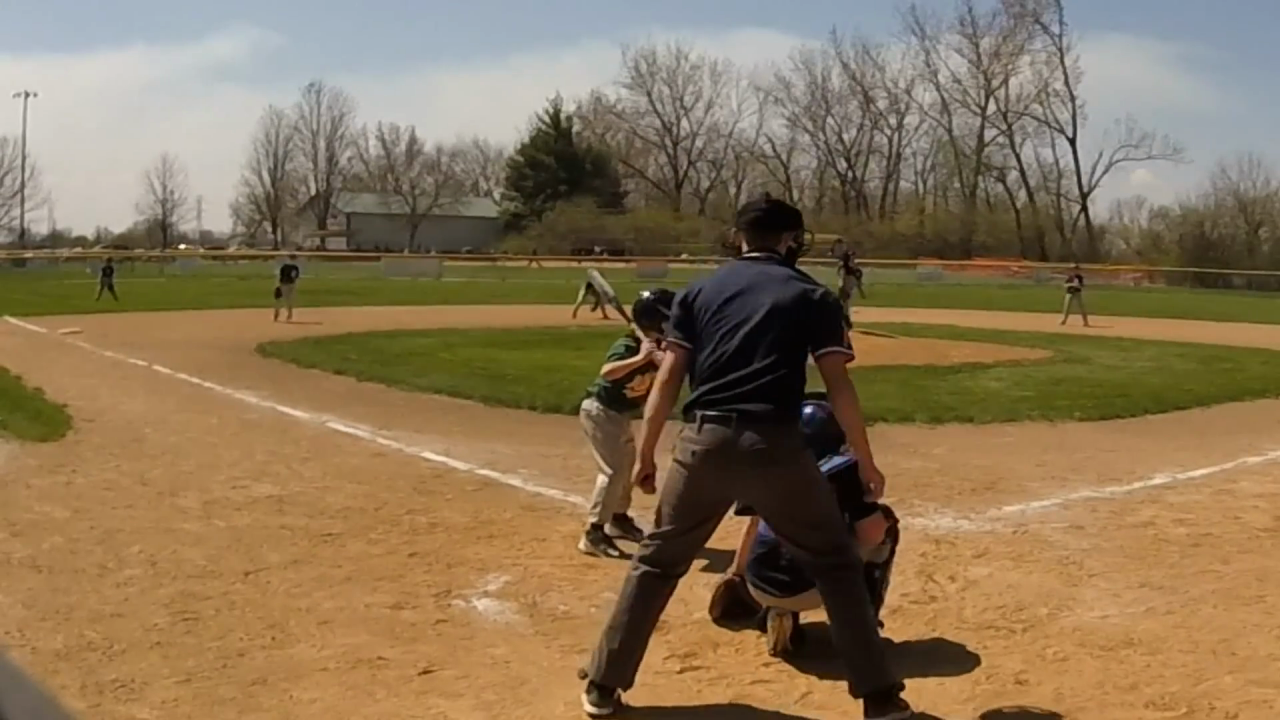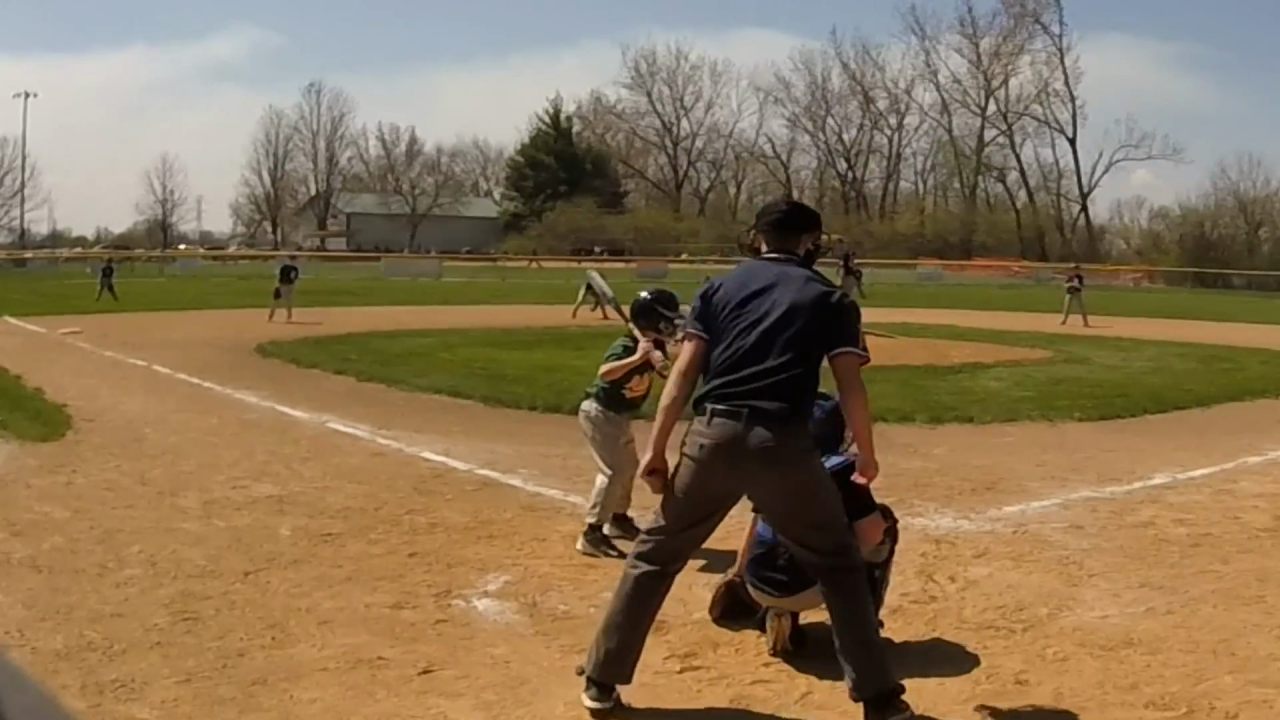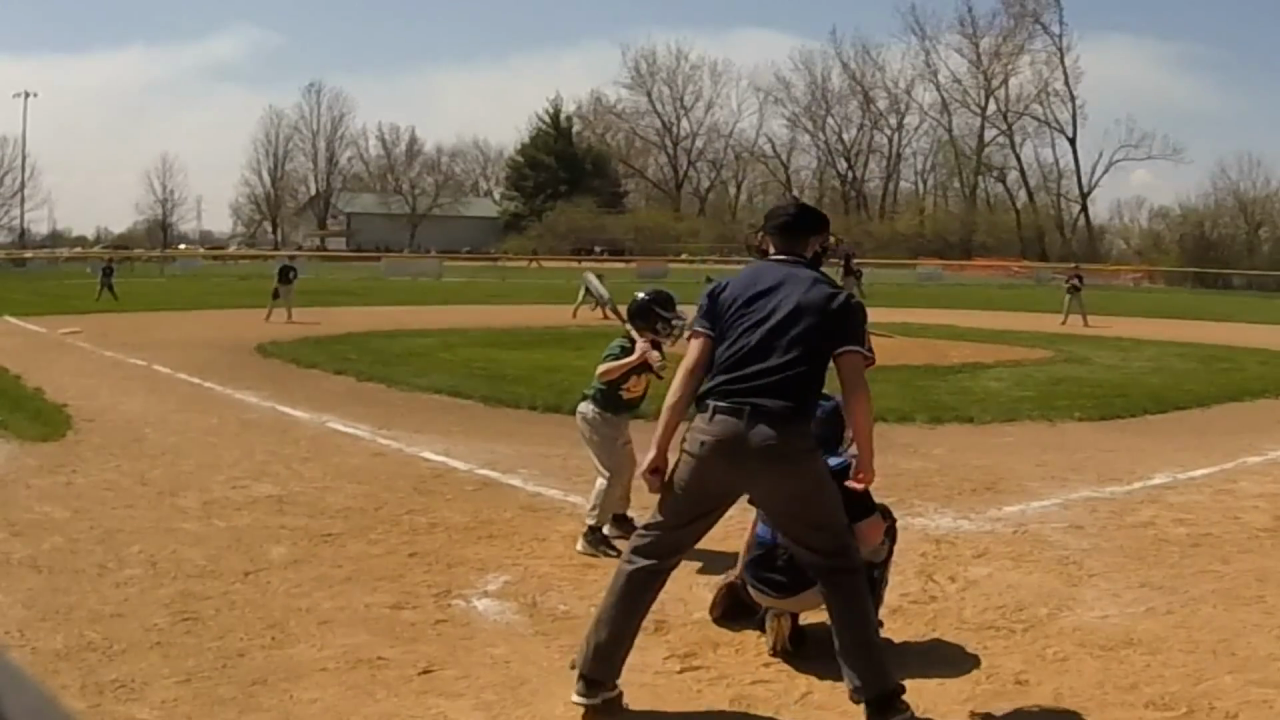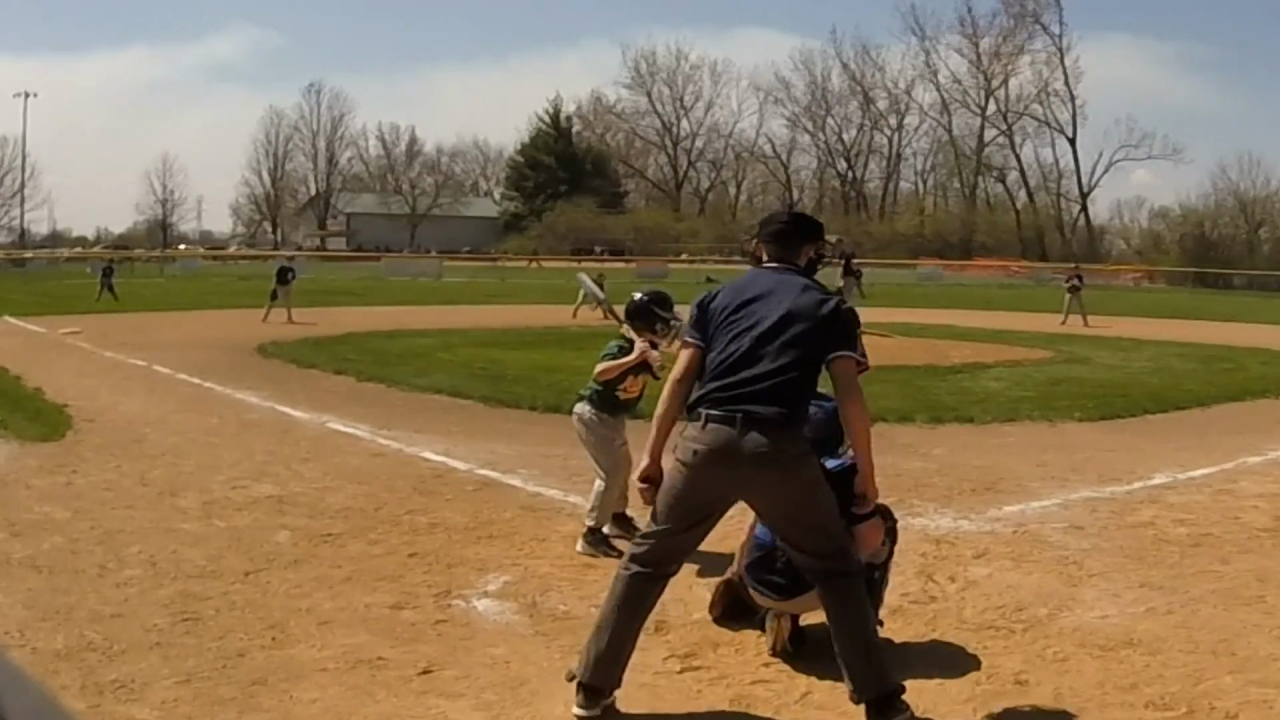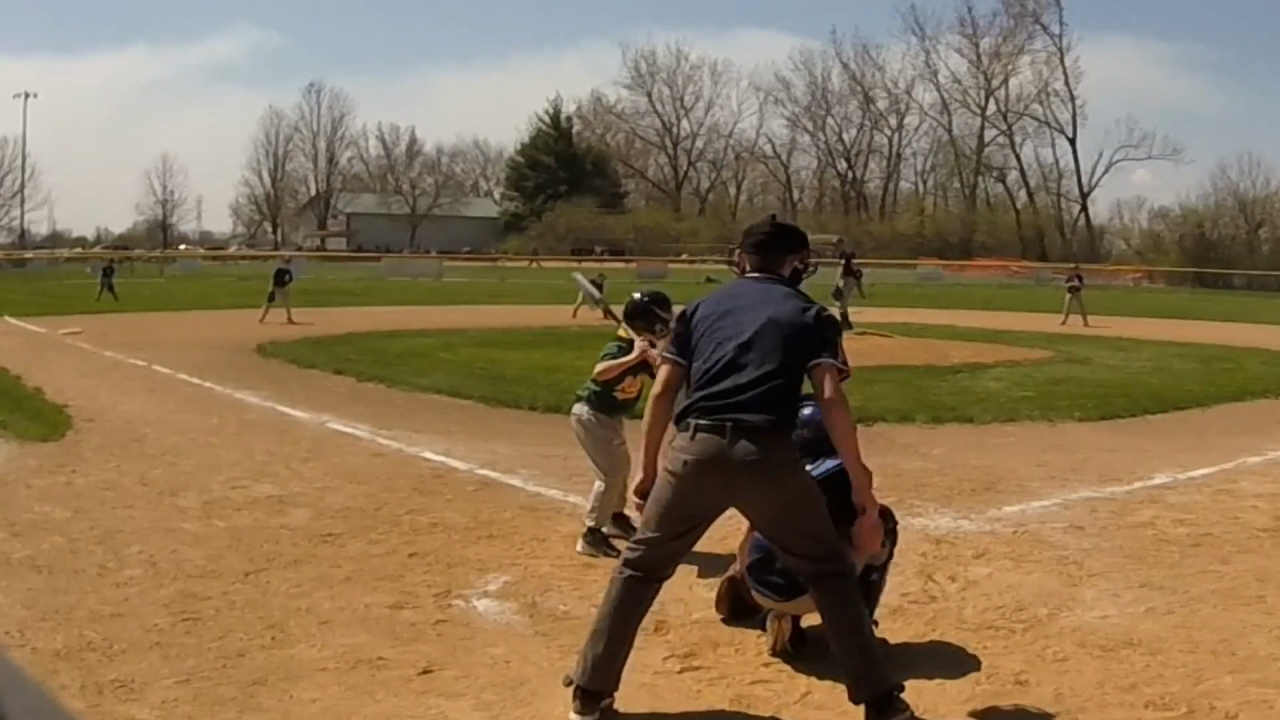
dt=0.1s
person 1, frame 1
left shoulder: (699, 290)
right shoulder: (812, 295)
left elbow: (667, 379)
right elbow: (838, 387)
left wrist: (644, 455)
right wrist: (866, 462)
left hip: (703, 440)
right hip: (775, 444)
left knee: (656, 560)
right knee: (835, 562)
person 1, frame 2
left shoulder: (719, 288)
right shoulder: (831, 299)
left elbow: (684, 371)
right elbow: (851, 388)
left wrist: (656, 448)
right wrist: (867, 457)
left hip: (712, 435)
right hip: (782, 442)
left knee: (655, 554)
right knee: (838, 564)
person 1, frame 3
left shoulder: (726, 288)
right shoulder: (837, 300)
left elbow: (691, 369)
right elbow: (854, 389)
left wrist: (658, 447)
right wrist: (865, 461)
left hip: (713, 432)
right hip: (784, 441)
left knee: (652, 549)
right knee: (839, 565)
left ankle: (594, 677)
person 1, frame 4
left shoulder: (718, 296)
right shoulder: (829, 307)
left elbow: (680, 379)
right elbow: (848, 394)
left wrist: (652, 454)
right wrist: (866, 472)
left hip: (706, 440)
right hip: (777, 447)
left knee: (648, 560)
right knee: (836, 568)
person 1, frame 5
left shoulder: (701, 306)
right shoulder: (812, 315)
left elbow: (662, 394)
right elbow: (830, 400)
left wrist: (647, 467)
right wrist: (861, 484)
left hip: (695, 448)
right hip: (766, 454)
left knee: (641, 564)
right knee: (829, 570)
person 2, frame 1
left shoulder: (655, 346)
right shoulder: (627, 346)
left elbow: (659, 375)
right elbow: (607, 372)
left wrist: (659, 360)
right wrist: (641, 357)
left hip: (620, 413)
right hip: (600, 411)
left knee: (627, 464)
right knee: (613, 470)
left ankle: (619, 518)
right ankle: (594, 533)
person 2, frame 2
left shoulder: (654, 346)
right shoulder: (625, 346)
right elbow: (605, 372)
left wrist: (656, 361)
right wrist: (638, 357)
left hip: (619, 414)
right hip: (599, 413)
left knee: (628, 465)
right knee: (613, 470)
left ankle: (617, 518)
right ankle: (592, 533)
person 2, frame 3
left shoulder: (651, 346)
right shoulder: (622, 347)
right elbow: (601, 373)
left wrist: (653, 361)
right wrist: (635, 357)
left hip: (617, 415)
right hip: (596, 414)
left knee: (626, 466)
right knee: (612, 472)
left ankle: (617, 518)
right ankle: (592, 534)
person 2, frame 4
left shoulder: (648, 347)
right shoulder: (620, 347)
left elbow: (653, 374)
right elbow: (599, 372)
left wrist: (652, 361)
right wrist: (634, 357)
left hip: (613, 416)
right hip: (593, 415)
left knee: (623, 467)
right knee: (611, 472)
left ankle: (617, 518)
right ankle: (591, 535)
person 2, frame 5
left shoulder: (646, 346)
right shoulder: (619, 347)
right elbow: (599, 372)
left wrist: (651, 360)
right wrist: (633, 356)
left hip: (611, 416)
right hip: (591, 415)
left knee: (621, 467)
right knee: (610, 473)
left ankle: (615, 518)
right ankle: (591, 535)
person 3, frame 1
right shoulder: (844, 471)
left elbow: (753, 525)
right elbow: (872, 536)
left wrist: (737, 570)
right wrist: (863, 503)
left hip: (761, 589)
right hip: (808, 591)
right knee: (884, 520)
left ankle: (782, 615)
person 3, frame 2
right shoulder: (842, 470)
left elbow: (755, 525)
right elbow: (871, 536)
left wrist: (738, 571)
right wrist: (863, 503)
left hip: (760, 589)
right hip: (806, 590)
right knee: (883, 520)
left ankle: (782, 615)
person 3, frame 3
right shoulder: (840, 470)
right elbow: (871, 537)
left wrist: (740, 573)
right wrist: (863, 501)
left hip: (759, 588)
right hip: (806, 590)
right knee: (881, 520)
left ankle: (778, 615)
person 3, frame 4
right shoulder: (841, 472)
left elbow: (755, 528)
right elbow: (871, 540)
left wrist: (737, 570)
right wrist: (864, 506)
left hip: (760, 589)
right hip: (806, 590)
right knee: (882, 519)
left ankle: (778, 614)
person 3, frame 5
right shoulder: (840, 474)
left elbow: (752, 530)
left wrist: (739, 569)
left hip: (759, 590)
right hip: (811, 591)
right knee: (883, 518)
left ankle: (783, 618)
